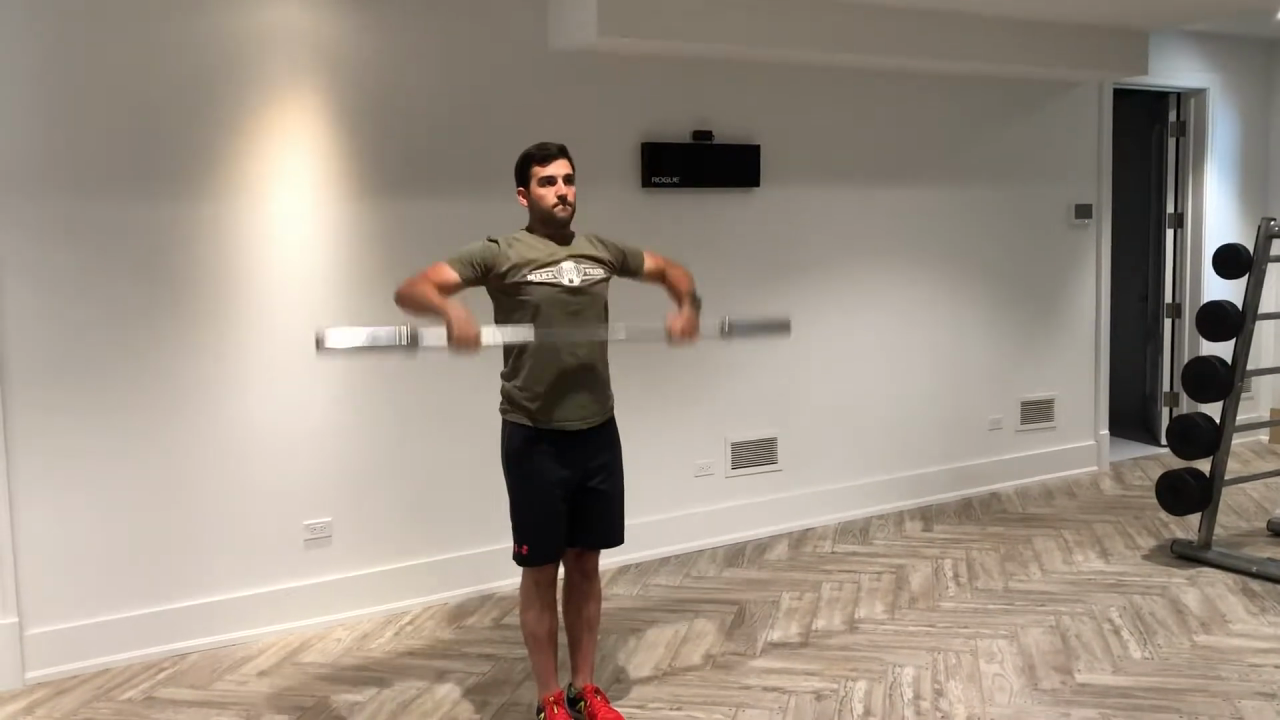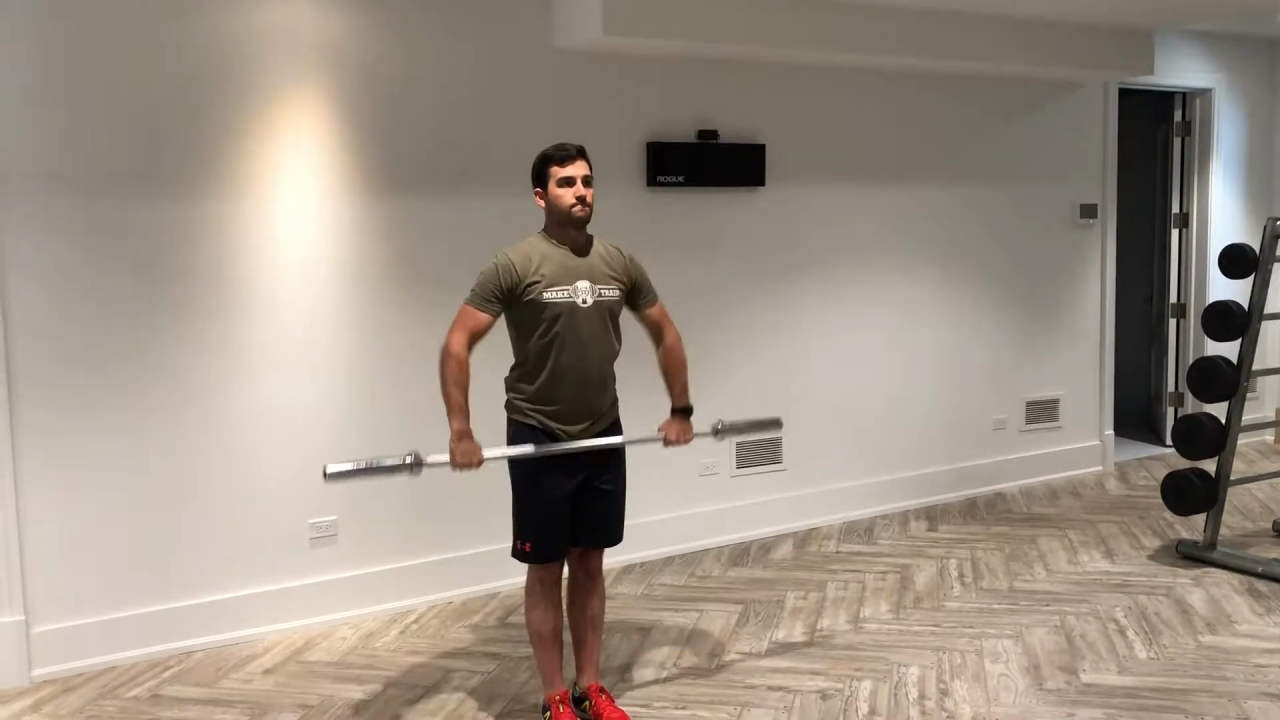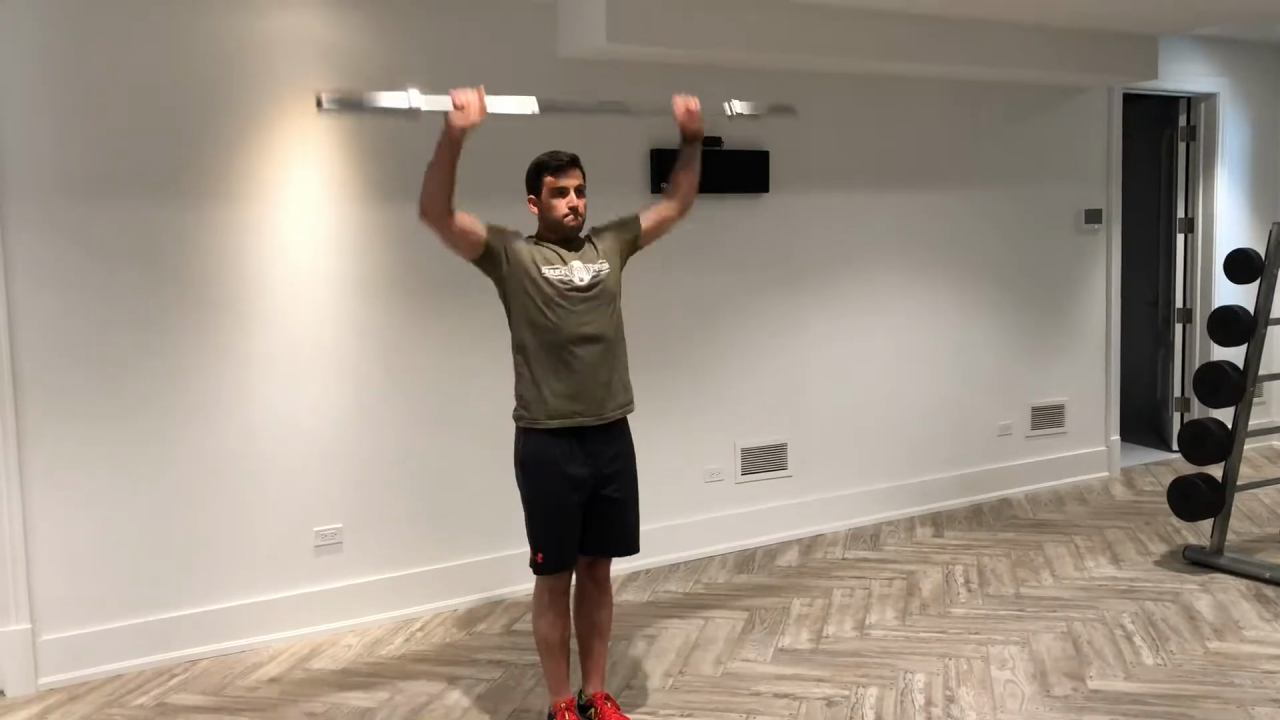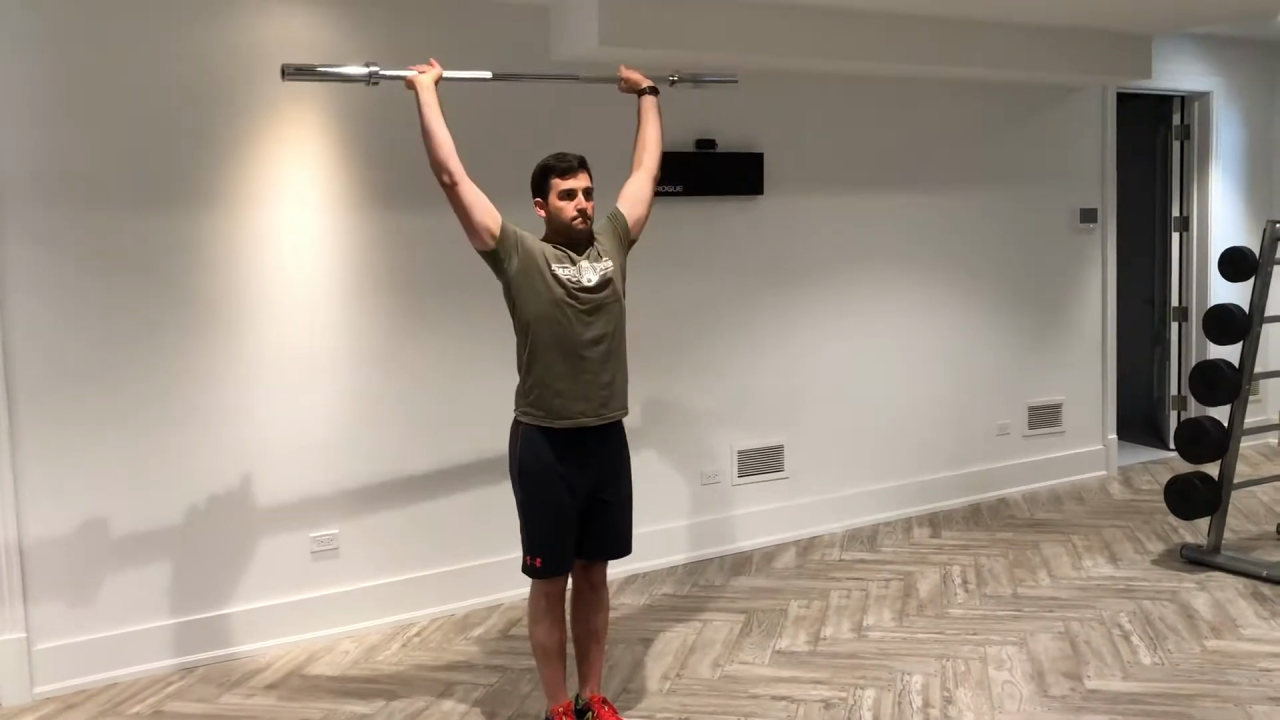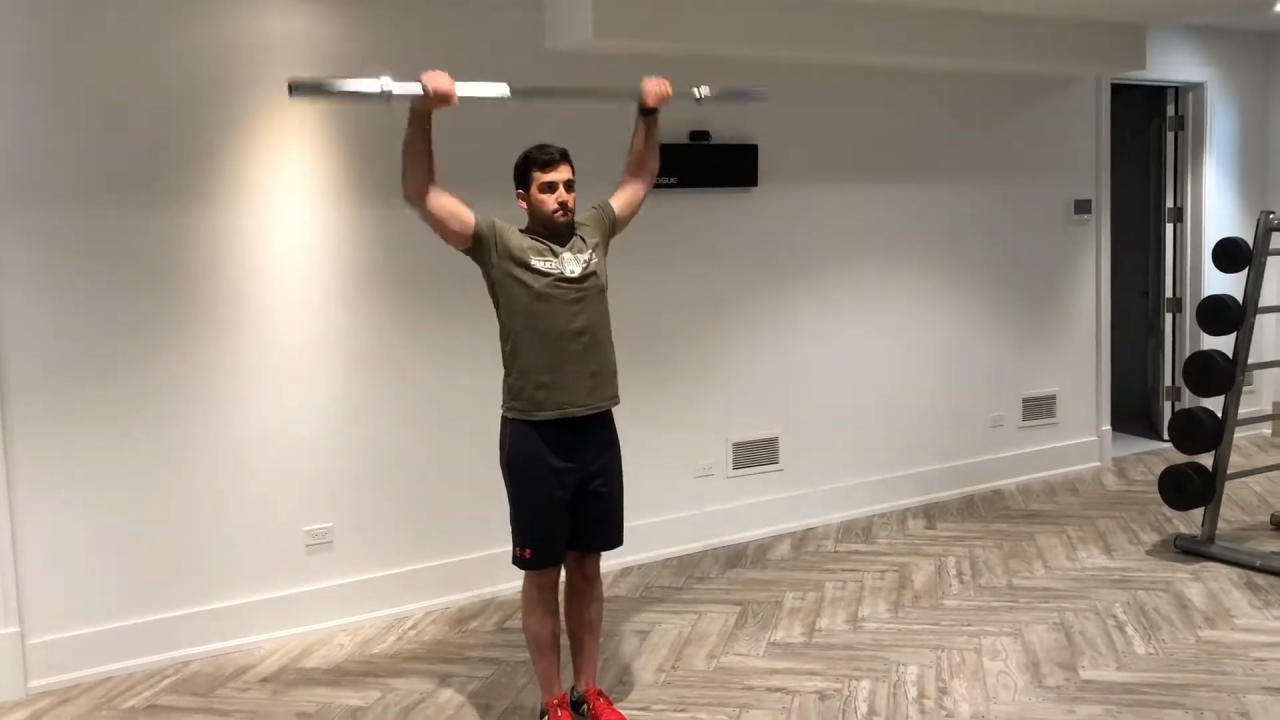
dt=0.5s
person 1, frame 1
left shoulder: (602, 249)
right shoulder: (499, 252)
left elbow: (667, 267)
right elbow: (411, 288)
left wrist: (687, 305)
right wrist: (449, 309)
left hip: (598, 432)
right hip: (533, 437)
left knee: (585, 562)
right knee: (540, 568)
person 1, frame 2
left shoulder: (619, 261)
right shoulder: (515, 264)
left elbow: (665, 332)
right elbow: (457, 345)
left wrist: (679, 408)
right wrist: (460, 432)
left hip: (603, 437)
right hip: (540, 440)
left knee: (589, 562)
right knee: (546, 568)
person 1, frame 3
left shoulder: (610, 243)
right shoulder: (510, 252)
left elbow: (678, 202)
right elbow: (435, 214)
left wrist: (692, 139)
right wrist: (455, 132)
left hip: (612, 435)
right hip: (548, 443)
left knee: (598, 570)
right knee: (555, 578)
person 1, frame 4
left shoulder: (613, 241)
right shoulder: (517, 254)
left elbow: (646, 168)
right elbow: (453, 177)
left wrist: (645, 94)
right wrist: (426, 92)
left hip: (607, 439)
right hip: (544, 443)
left knee: (594, 575)
right knee: (550, 581)
person 1, frame 5
left shoulder: (593, 232)
right shoulder: (499, 245)
left elbow: (639, 179)
right elbow: (420, 194)
left wrist: (648, 112)
right wrist: (424, 109)
left hip: (596, 431)
right hip: (534, 437)
left knee: (586, 564)
right knee: (543, 574)
